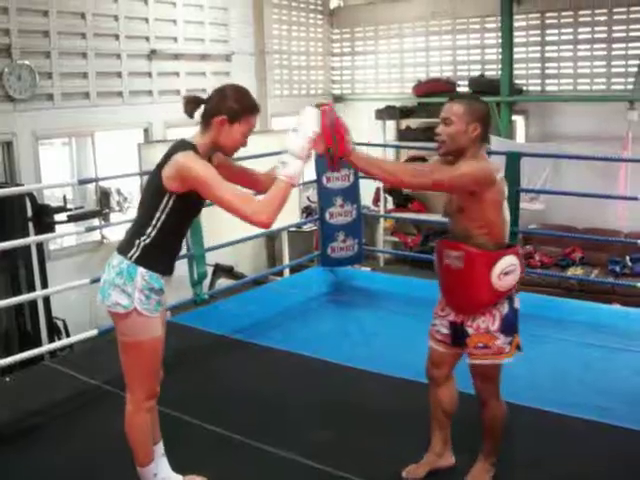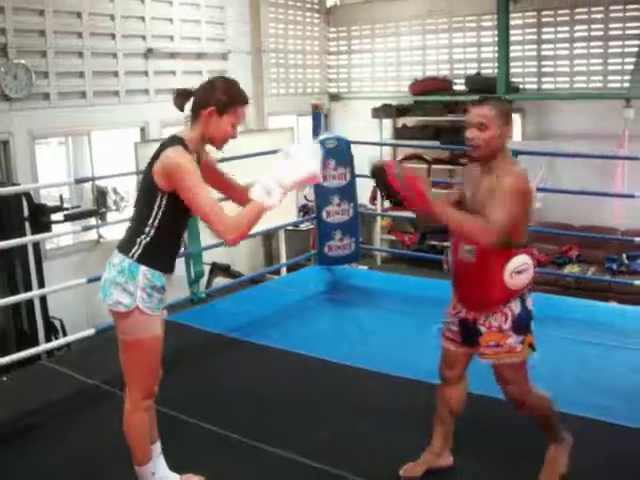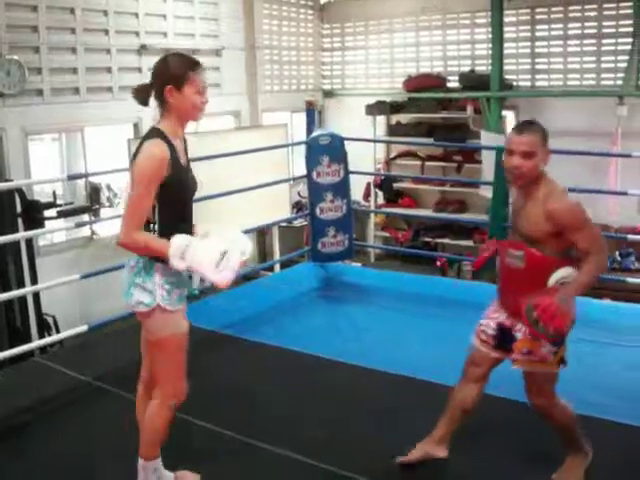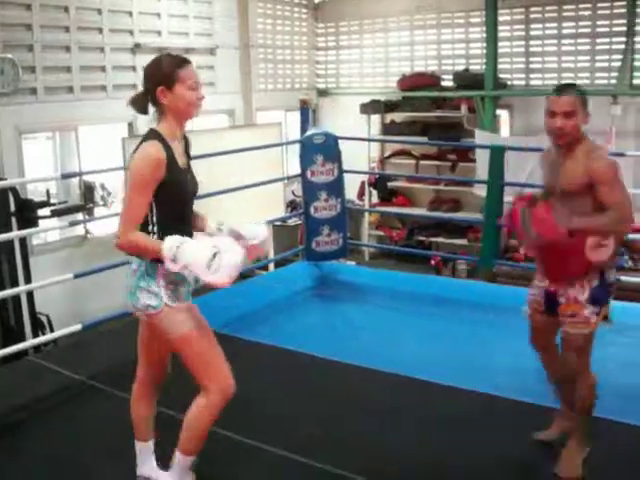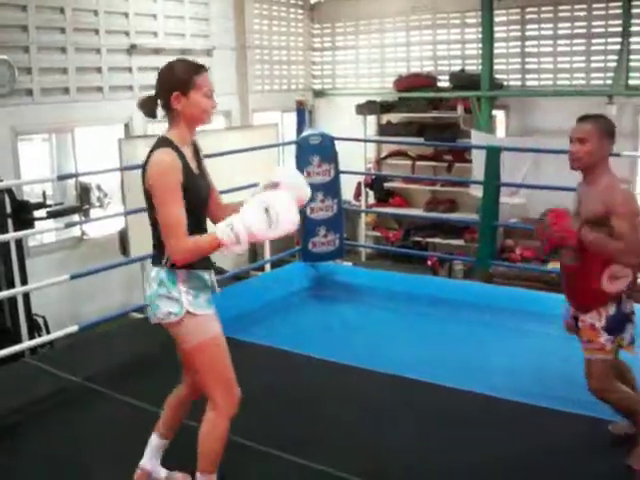
dt=0.2s
person 1, frame 1
left shoulder: (204, 157)
right shoulder: (188, 164)
left elbow: (260, 183)
right elbow: (262, 215)
left wrist: (296, 154)
right wrist: (293, 162)
left hip: (145, 279)
right hip: (134, 282)
left knee: (151, 387)
right knee: (142, 394)
person 1, frame 2
left shoulder: (195, 155)
right shoulder: (177, 160)
left elbow: (240, 194)
right elbow: (229, 231)
left wrist: (288, 177)
right wrist: (275, 187)
left hip: (146, 278)
right hip: (135, 280)
left knee: (149, 386)
right knee: (139, 394)
person 1, frame 3
left shoulder: (176, 143)
right shoulder: (154, 151)
right elbow: (128, 236)
left wrist: (210, 247)
right wrist: (187, 251)
left hip: (168, 277)
right hip: (156, 279)
left knee: (153, 382)
right knee: (171, 391)
person 1, frame 4
left shoulder: (178, 144)
right shoulder: (151, 152)
right elbow: (127, 237)
left wrist: (222, 236)
right wrist: (182, 253)
left hip: (170, 279)
right hip: (158, 282)
left knee: (150, 378)
right knee: (219, 387)
person 1, frame 5
left shoulder: (190, 149)
right shoulder: (164, 161)
left elbow: (215, 210)
right elbow: (179, 250)
left wrist: (264, 199)
right wrist: (243, 229)
left hip: (192, 284)
right hip: (179, 287)
left knee: (195, 384)
right knee: (225, 399)
person 2, frame 1
left shoulder: (479, 172)
right shoulder: (451, 167)
left elbow: (412, 179)
right elbow: (406, 176)
left wrist: (347, 152)
right wrist: (349, 154)
left hip: (488, 299)
right hip: (456, 295)
left knee: (486, 388)
right knee: (437, 373)
person 2, frame 2
left shoulder: (512, 180)
right shoulder: (473, 171)
left elbow: (486, 236)
right elbow: (453, 207)
left wrist: (431, 207)
right wrist: (405, 188)
left hip: (502, 299)
right hip: (466, 294)
left knee: (514, 389)
right knee: (450, 372)
left ankle: (559, 440)
person 2, frame 3
left shoulder: (559, 205)
right shoulder: (520, 191)
left elbow: (598, 255)
left wrist: (565, 298)
right wrist: (499, 248)
left hip: (540, 310)
right hip: (509, 302)
left knee: (541, 398)
right knee: (473, 371)
right ankle: (436, 442)
person 2, frame 4
left shoulder: (598, 163)
right shoulder: (549, 156)
left elbow: (623, 221)
left wrist: (569, 221)
left hip: (585, 274)
right hip: (550, 268)
left knee: (574, 360)
right knee: (541, 341)
left ankle: (578, 440)
right ankle: (567, 414)
person 2, frame 5
right shoulder: (585, 185)
left wrist: (579, 235)
right wrist: (557, 234)
left hip: (605, 300)
right hip: (581, 293)
left knee: (601, 383)
right knee: (606, 363)
